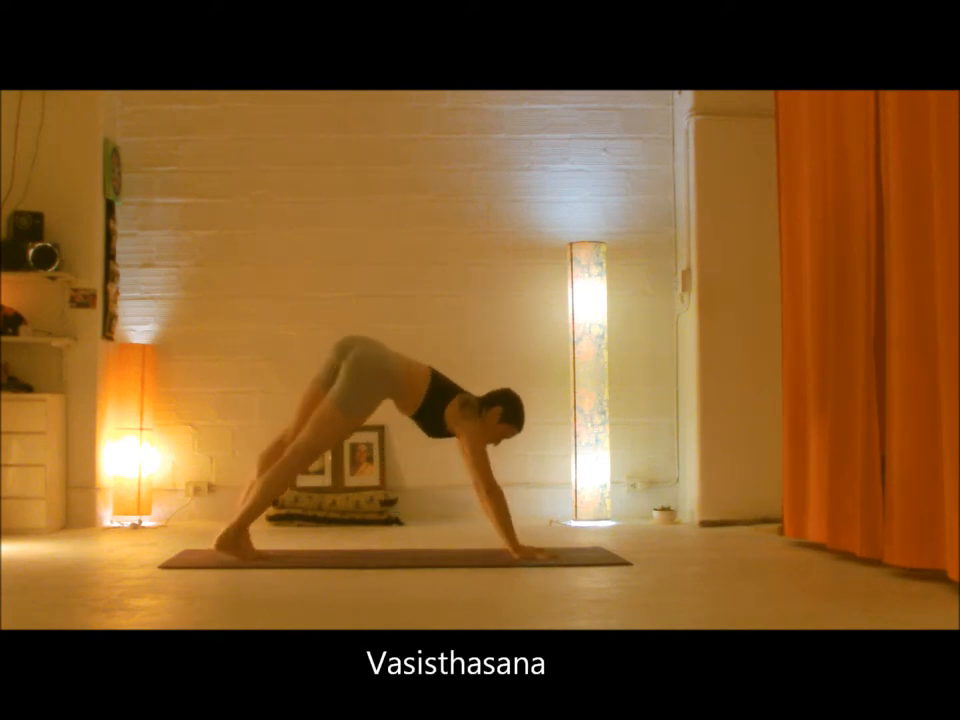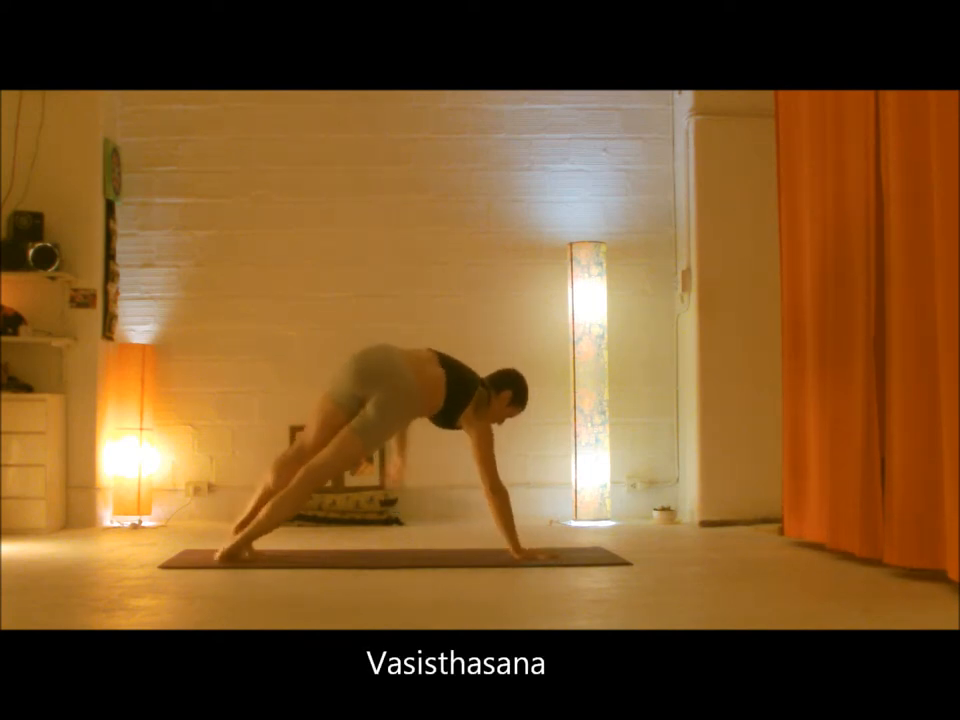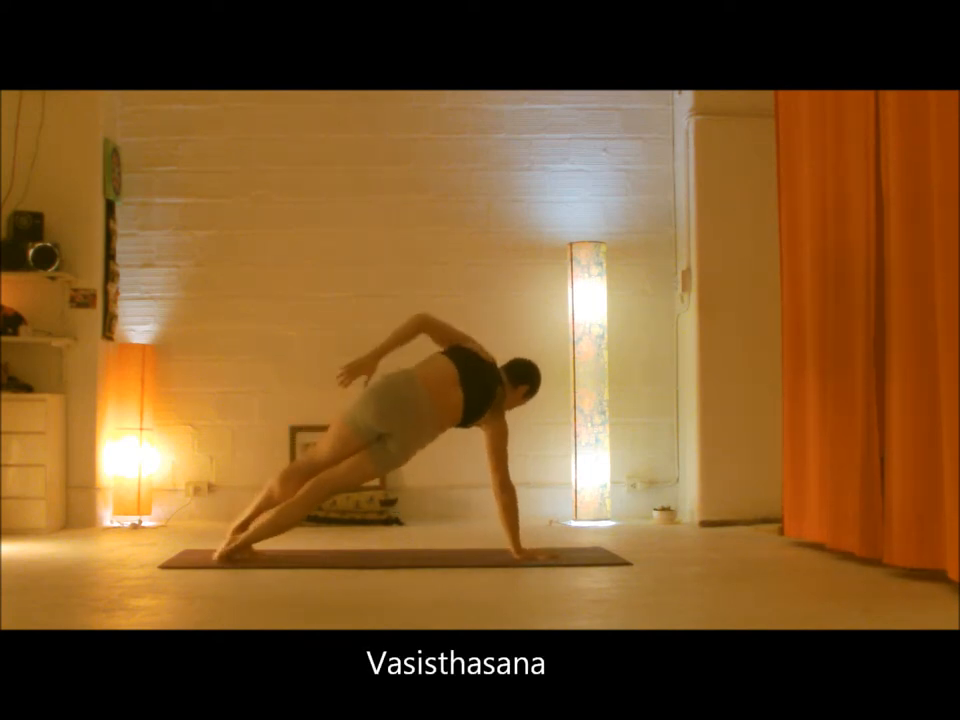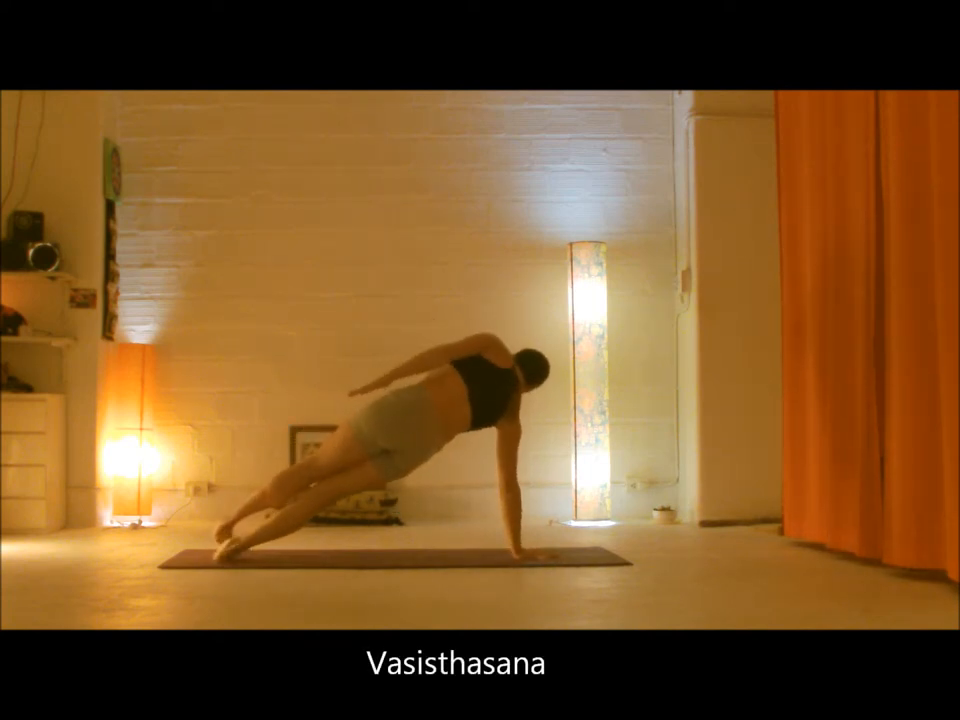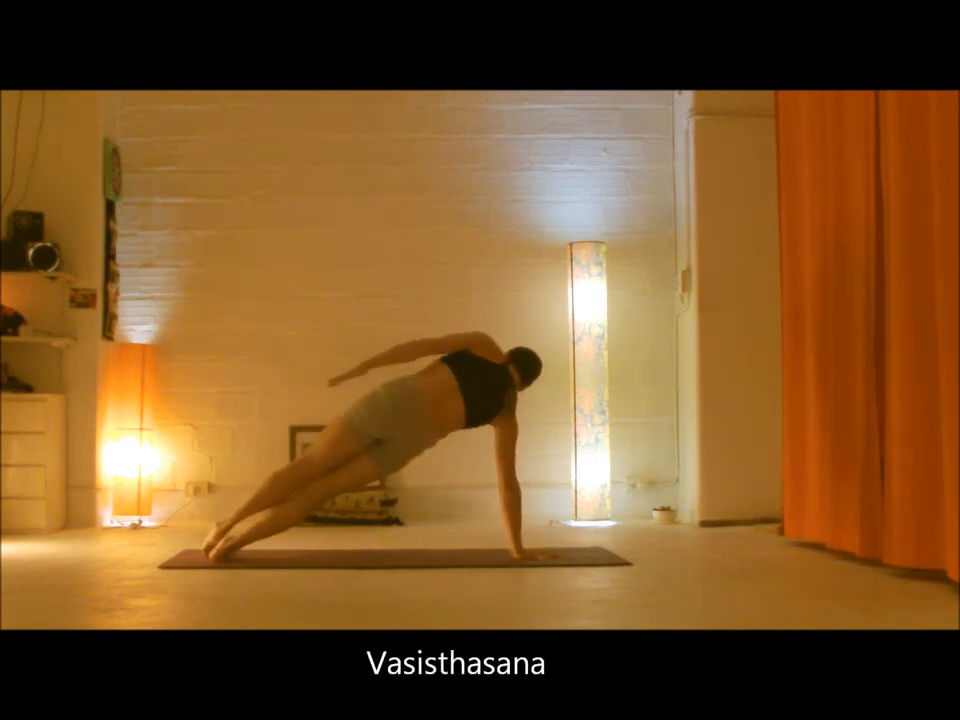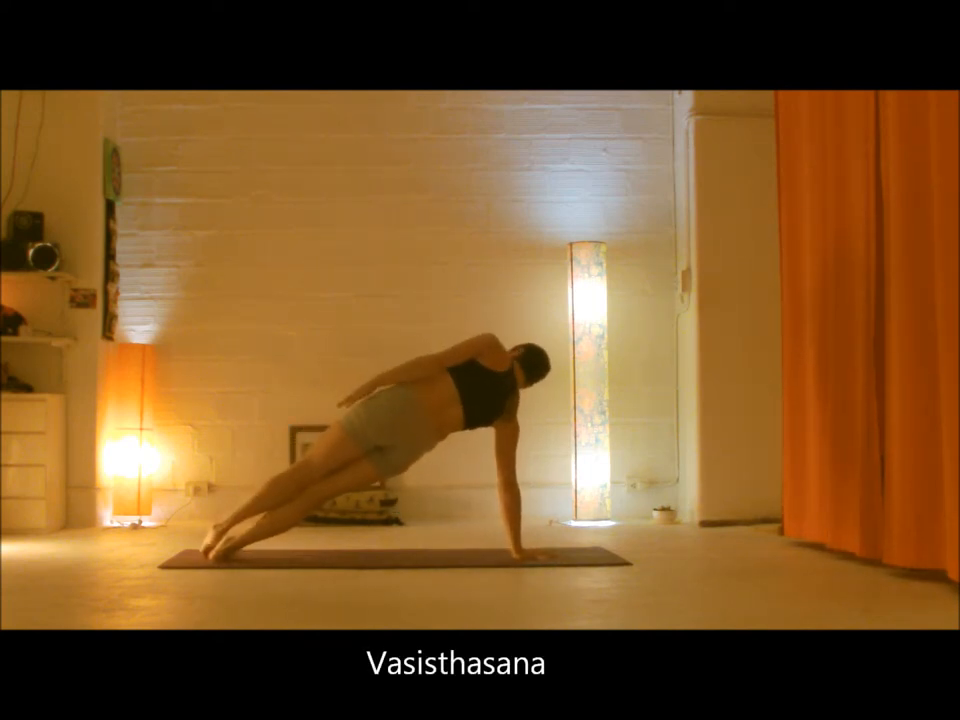
dt=0.5s
person 1, frame 1
left shoulder: (462, 410)
right shoulder: (471, 420)
left elbow: (480, 484)
right elbow: (489, 488)
left wrist: (506, 536)
right wrist: (515, 547)
left hip: (354, 350)
right hip: (370, 370)
left knee: (291, 439)
right knee: (299, 454)
left ankle: (238, 527)
right ankle: (231, 534)
person 1, frame 2
left shoulder: (457, 382)
right shoulder: (479, 415)
right elbow: (493, 487)
left wrist: (399, 450)
right wrist: (517, 548)
left hip: (369, 361)
right hip: (391, 397)
left knee: (304, 450)
right knee: (312, 474)
left ankle: (243, 525)
right ankle: (237, 544)
person 1, frame 3
left shoulder: (474, 348)
right shoulder: (495, 419)
left elbow: (421, 319)
right elbow: (502, 485)
left wrist: (371, 357)
right wrist: (517, 547)
left hip: (391, 394)
right hip: (410, 433)
left knee: (310, 466)
right knee: (319, 488)
left ankle: (241, 525)
right ankle: (240, 541)
person 1, frame 4
left shoulder: (494, 347)
right shoulder: (510, 419)
left elbow: (445, 352)
right elbow: (509, 485)
left wrist: (382, 379)
right wrist: (517, 547)
left hip: (400, 409)
right hip: (417, 446)
left knee: (310, 469)
right knee: (321, 494)
left ankle: (230, 522)
right ankle: (240, 542)
person 1, frame 5
left shoulder: (486, 345)
right shoulder: (506, 415)
left elbow: (428, 345)
right elbow: (508, 482)
left wrist: (364, 365)
right wrist: (518, 547)
left hip: (395, 401)
right hip: (409, 441)
left knee: (304, 469)
right knee: (317, 491)
left ankle: (226, 524)
right ankle: (233, 541)
person 1, frame 6
left shoulder: (492, 348)
right shoulder: (508, 417)
left elbow: (435, 362)
right elbow: (508, 484)
left wrist: (371, 385)
right wrist: (518, 547)
left hip: (393, 407)
right hip: (409, 445)
left knee: (304, 474)
right knee: (316, 493)
left ankle: (224, 525)
right ankle: (232, 542)
